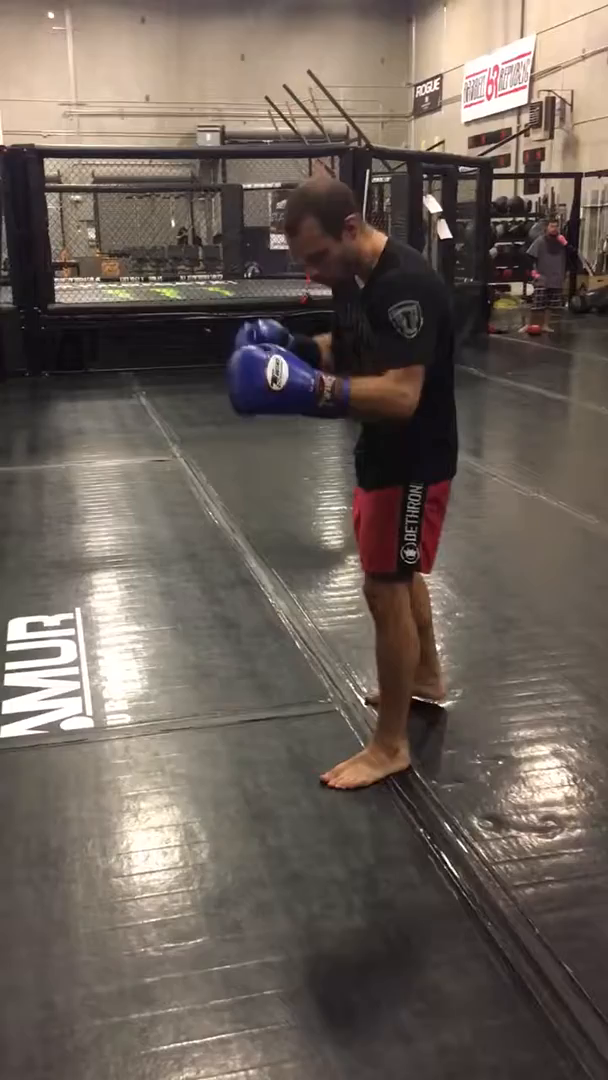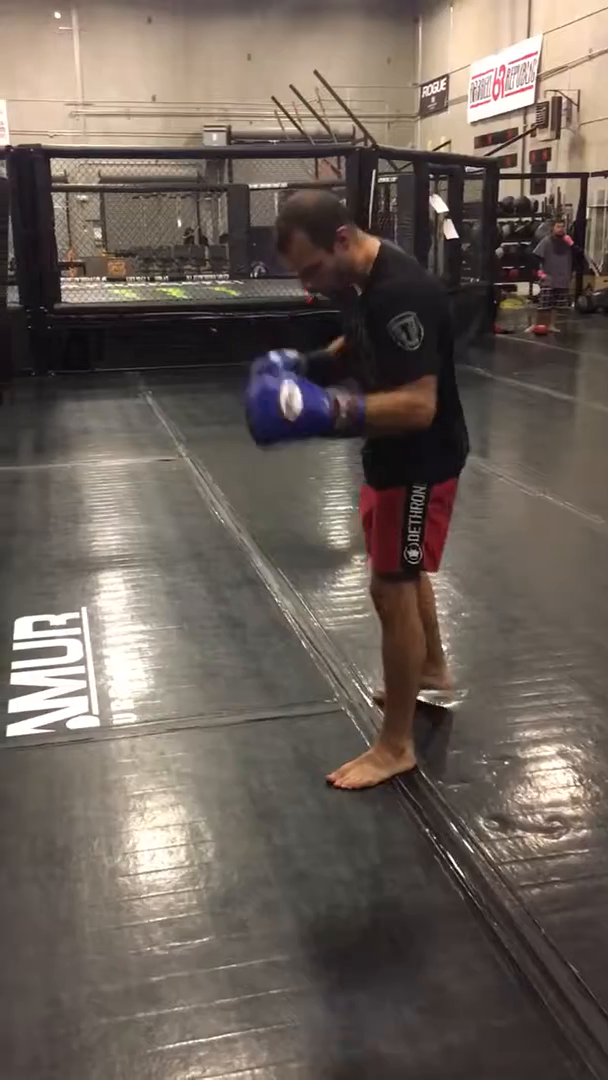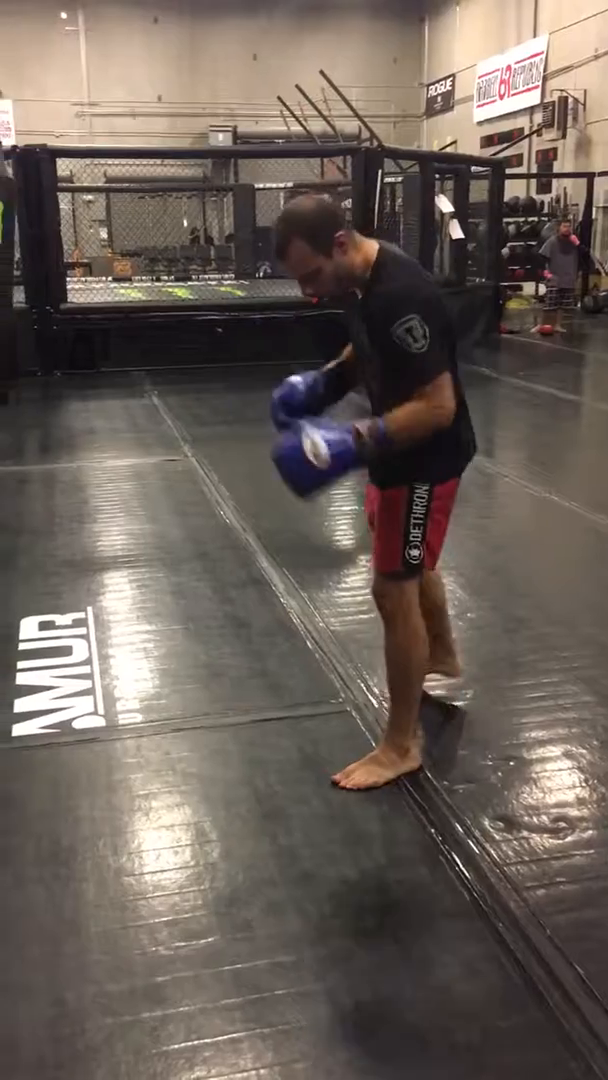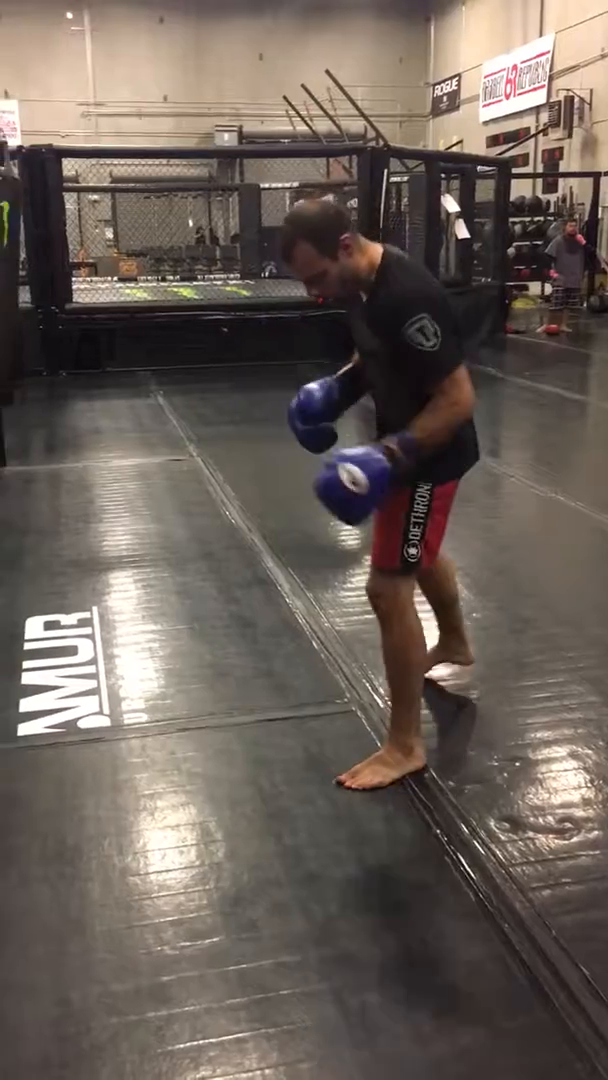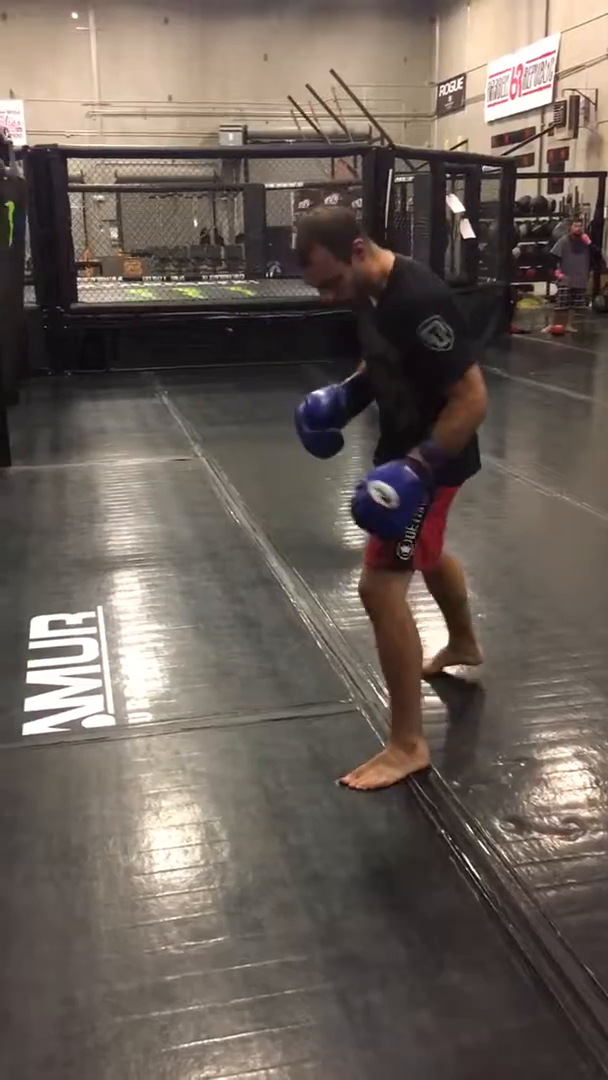
dt=0.1s
person 1, frame 1
left shoulder: (405, 286)
right shoulder: (353, 275)
left elbow: (399, 395)
left wrist: (307, 391)
right wrist: (292, 351)
left hip: (414, 460)
right hip: (382, 453)
left knee: (385, 588)
right knee: (400, 572)
left ankle: (390, 744)
right ankle: (426, 673)
person 1, frame 2
left shoulder: (403, 293)
right shoulder: (356, 279)
left elbow: (418, 405)
left wrist: (323, 412)
right wrist: (310, 365)
left hip: (421, 460)
right hip: (390, 451)
left knee: (391, 589)
right knee: (402, 570)
left ankle: (397, 744)
right ankle: (432, 666)
person 1, frame 3
left shoulder: (402, 295)
right shoulder: (359, 280)
left elbow: (438, 405)
left wrist: (353, 443)
right wrist: (326, 381)
left hip: (424, 457)
right hip: (397, 449)
left knee: (392, 589)
right knee: (413, 560)
left ankle: (402, 744)
right ankle: (440, 653)
person 1, frame 4
left shoulder: (408, 297)
right shoulder: (363, 284)
left elbow: (458, 400)
left wrist: (388, 457)
right wrist: (338, 387)
left hip: (427, 458)
right hip: (404, 447)
left knee: (388, 587)
right knee: (419, 558)
left ankle: (406, 743)
right ankle: (455, 643)
person 1, frame 5
left shoulder: (419, 302)
right shoulder: (373, 291)
left elbow: (472, 400)
left wrist: (416, 470)
right wrist: (345, 397)
left hip: (427, 460)
right hip: (406, 447)
left knee: (381, 587)
right knee: (426, 552)
left ankle: (406, 744)
right ankle: (464, 646)
